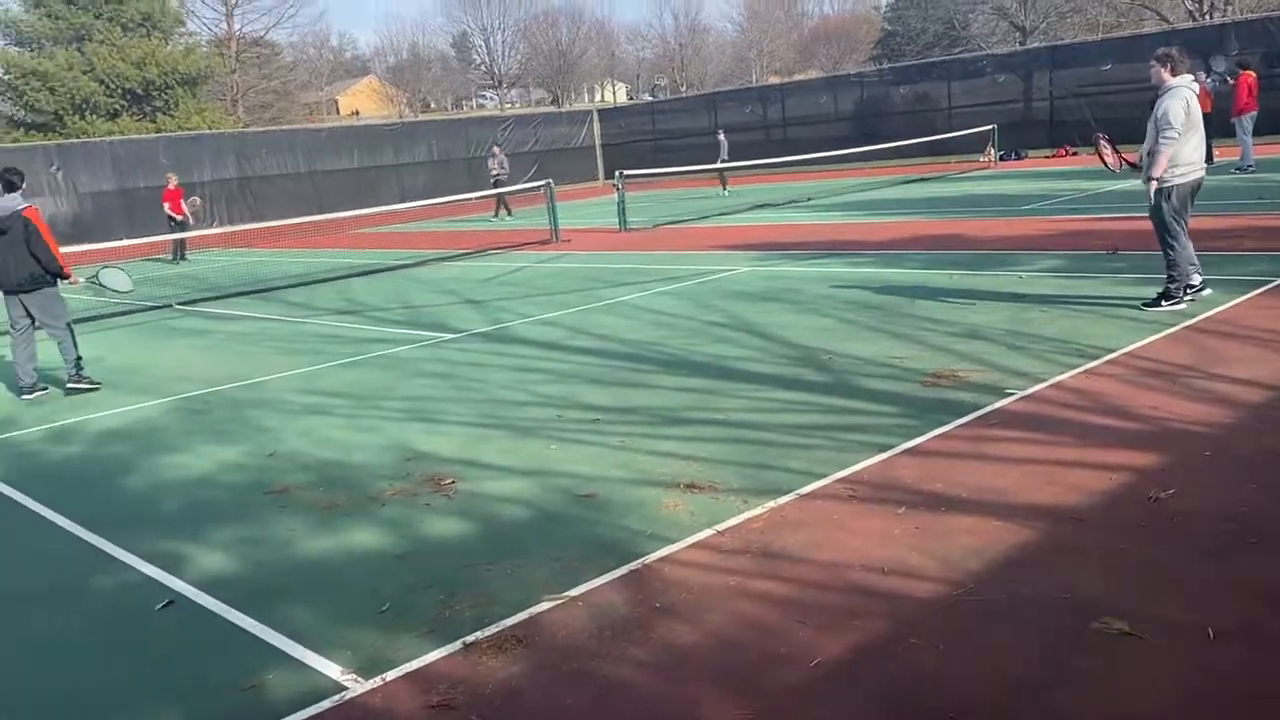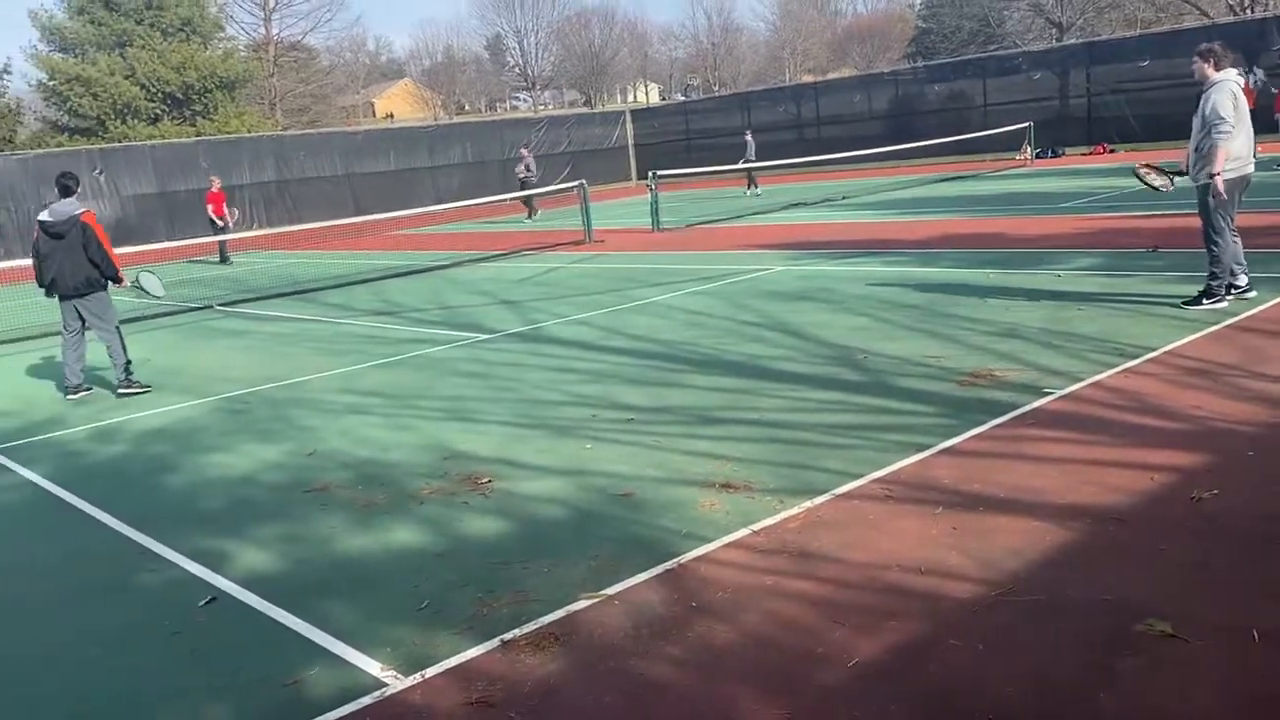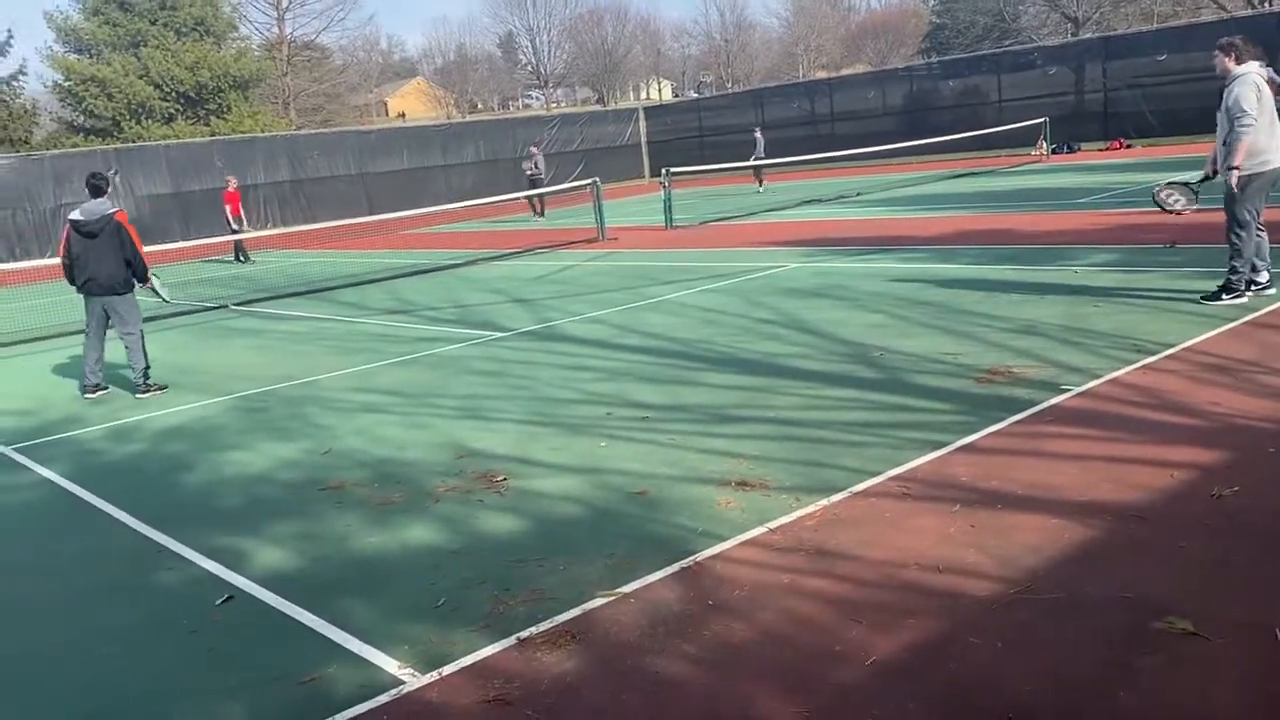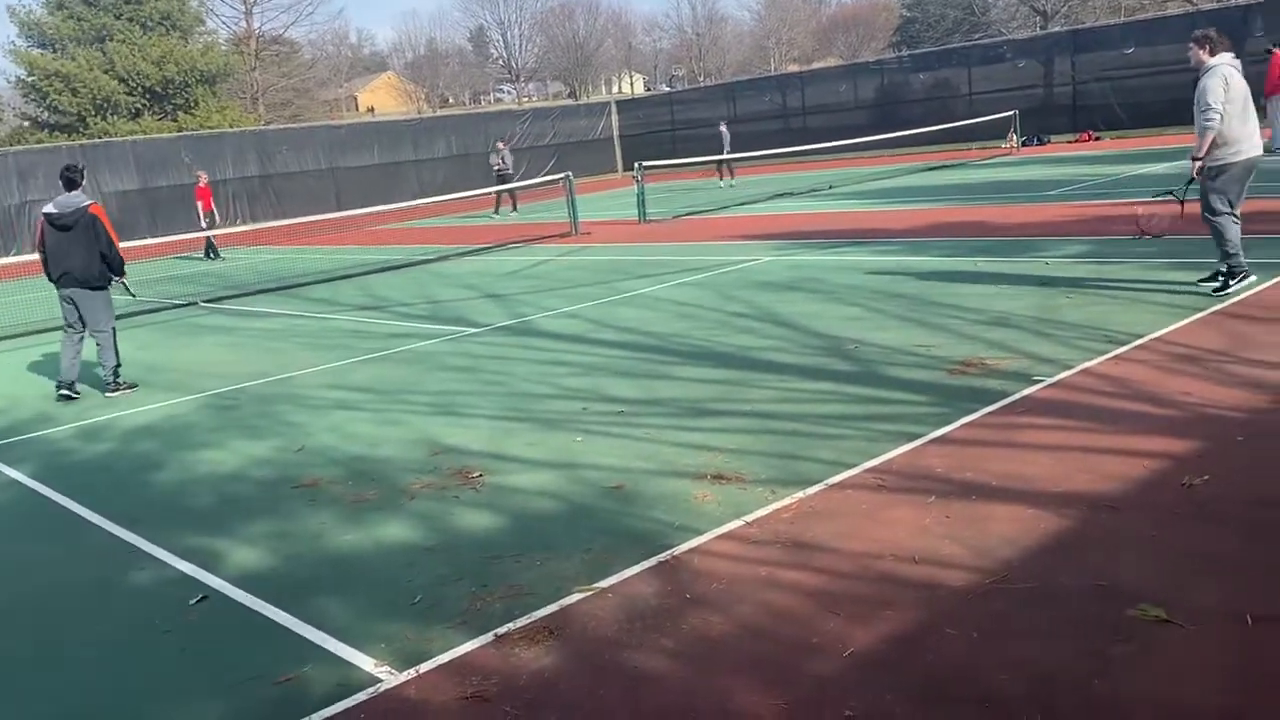
dt=0.2s
person 1, frame 1
left shoulder: (1175, 97)
right shoulder: (1177, 93)
left elbow: (1168, 140)
left wrist: (1154, 176)
right wrist: (1145, 155)
left hip: (1173, 179)
right hip: (1178, 176)
left knee: (1171, 235)
right knee: (1176, 233)
left ankle: (1174, 293)
right ankle: (1193, 280)
person 1, frame 2
left shoulder: (1221, 90)
right shoulder: (1219, 88)
left elbow: (1222, 135)
left wrist: (1215, 172)
right wrist: (1190, 158)
left hip: (1223, 174)
right hip: (1231, 172)
left knee: (1215, 232)
right knee: (1225, 229)
left ankle: (1215, 292)
right ankle: (1239, 282)
person 1, frame 3
left shoulder: (1243, 83)
right shoulder: (1246, 81)
left elbow: (1245, 128)
right elbow: (1229, 131)
left wrist: (1233, 166)
right wrist: (1213, 159)
left hip: (1253, 167)
left knee: (1239, 225)
right knee: (1250, 223)
left ankle: (1235, 286)
person 1, frame 4
left shoulder: (1214, 76)
right shoulder: (1225, 72)
left elbow: (1209, 121)
left wrist: (1197, 156)
right wrist: (1202, 155)
left hip: (1229, 157)
right hip: (1243, 152)
left knee: (1215, 212)
right knee: (1225, 213)
left ankle: (1238, 270)
right ankle: (1227, 268)
person 2, frame 1
right shoulder: (28, 214)
right elbow: (46, 249)
right wrist: (66, 273)
right hip: (37, 284)
left knee: (20, 333)
right knee: (61, 326)
left ankle: (27, 384)
right ankle: (74, 374)
person 2, frame 2
left shoulder: (43, 221)
right shoulder: (85, 217)
left elbow: (37, 257)
right elbow: (102, 252)
left wrist: (47, 284)
right wrist: (117, 277)
left hip: (63, 289)
right hip: (90, 287)
left knee: (71, 335)
right knee: (110, 331)
left ankle: (73, 384)
right ankle: (124, 380)
person 2, frame 3
left shoulder: (73, 221)
right shoulder: (117, 217)
left elbow: (65, 258)
right elbow: (133, 252)
left wrist: (76, 281)
right wrist: (143, 277)
left hip: (90, 288)
right hip: (118, 288)
left knee: (93, 336)
right knee: (132, 334)
left ankle: (91, 384)
right ankle: (142, 383)
person 2, frame 4
left shoulder: (47, 215)
right shoulder: (92, 211)
left elbow: (42, 252)
right elbow: (109, 246)
left wrist: (55, 276)
right wrist: (119, 271)
left hip: (64, 285)
right hip: (92, 283)
left knee: (71, 333)
right knee: (103, 331)
left ankle: (66, 382)
right ankle: (112, 381)
